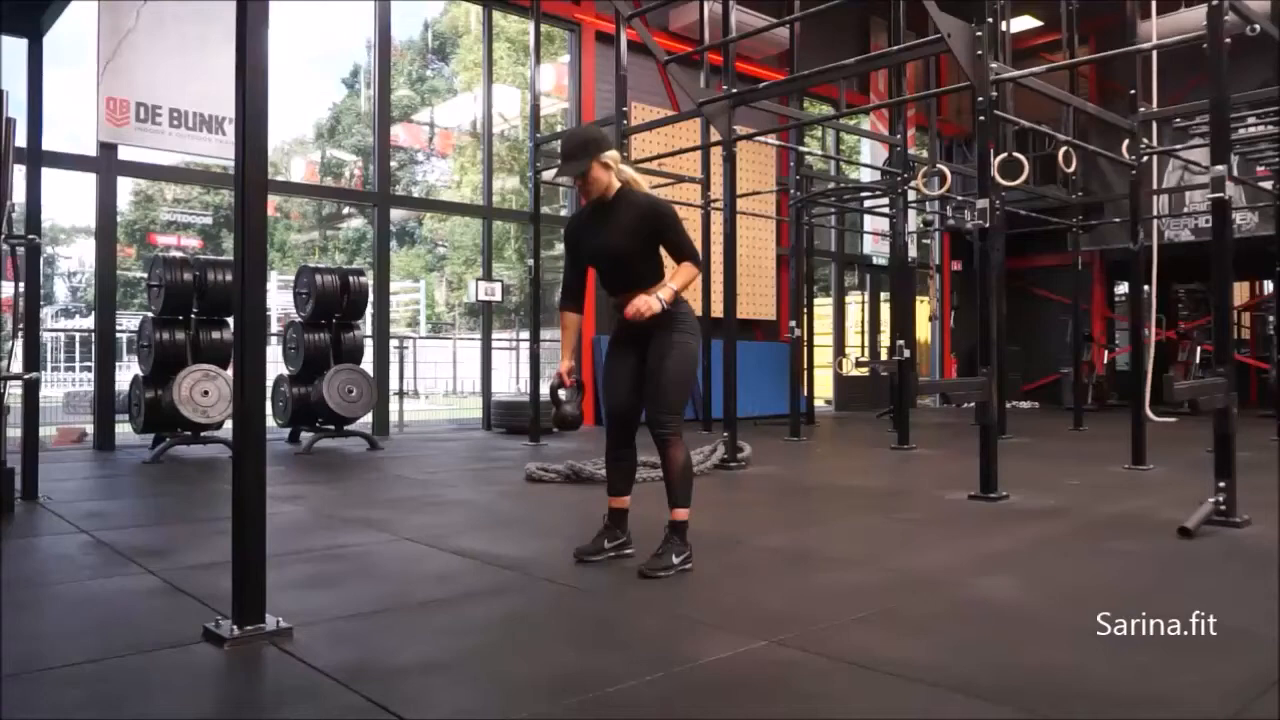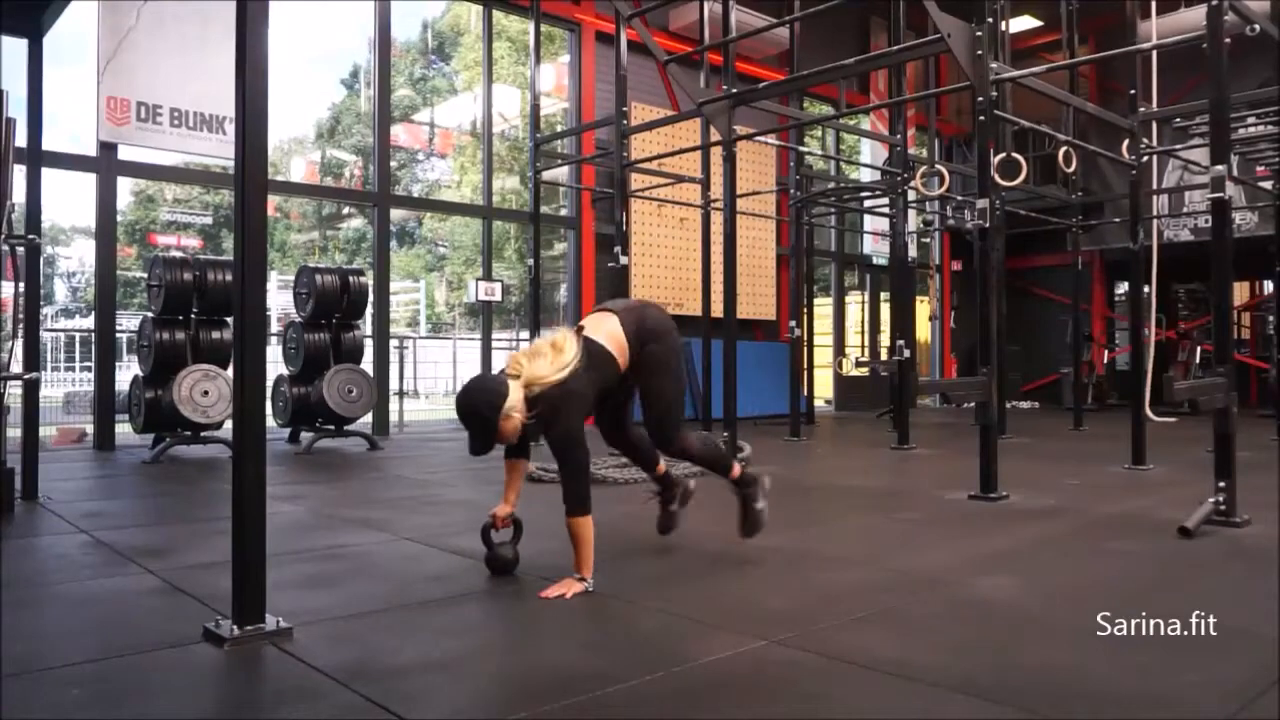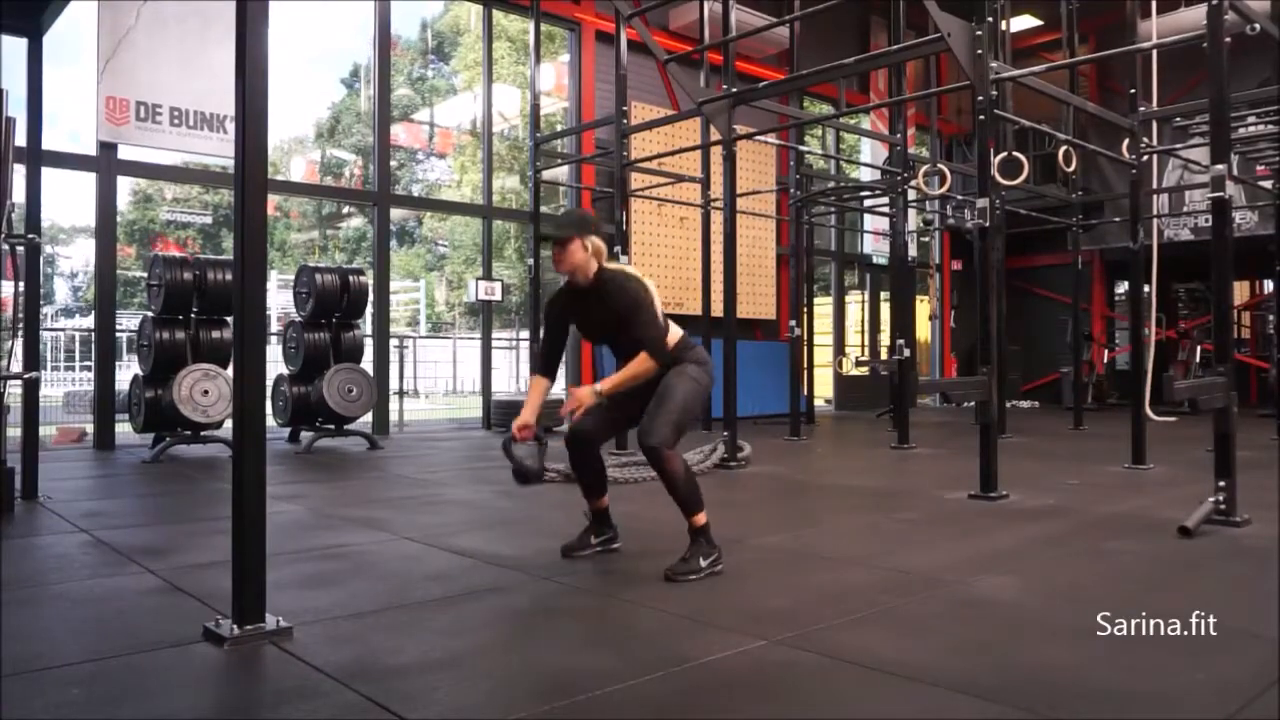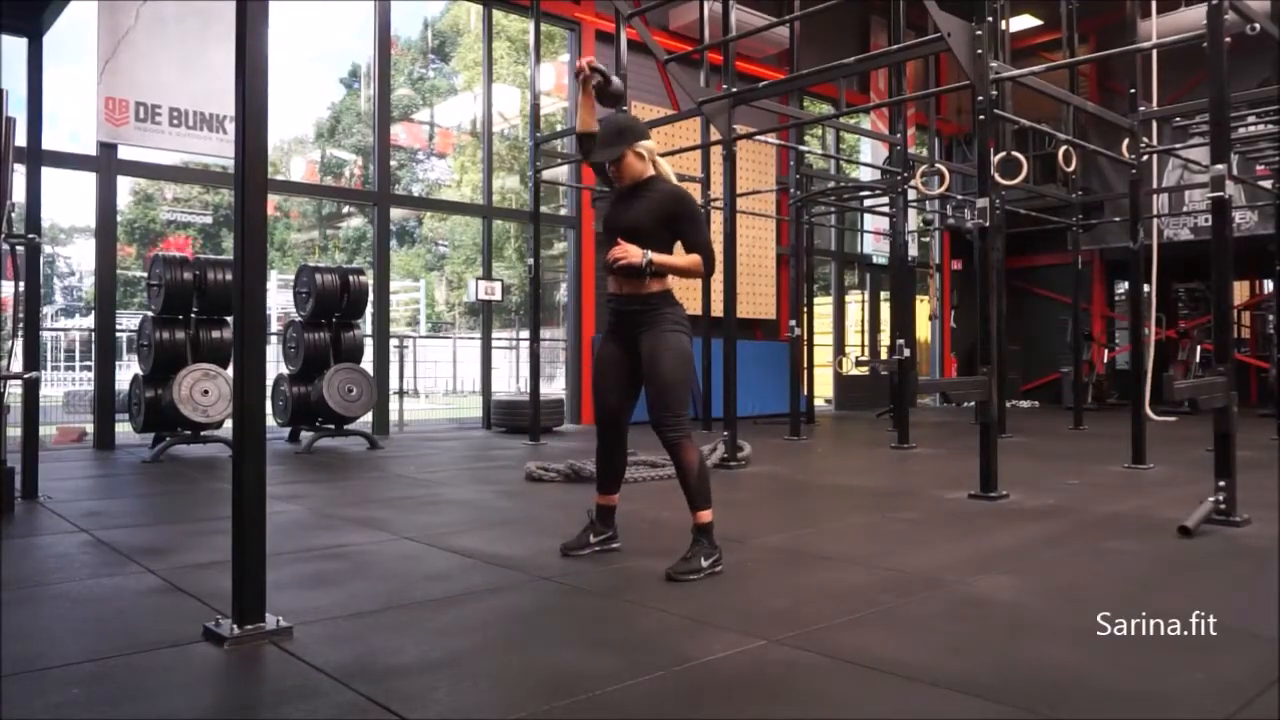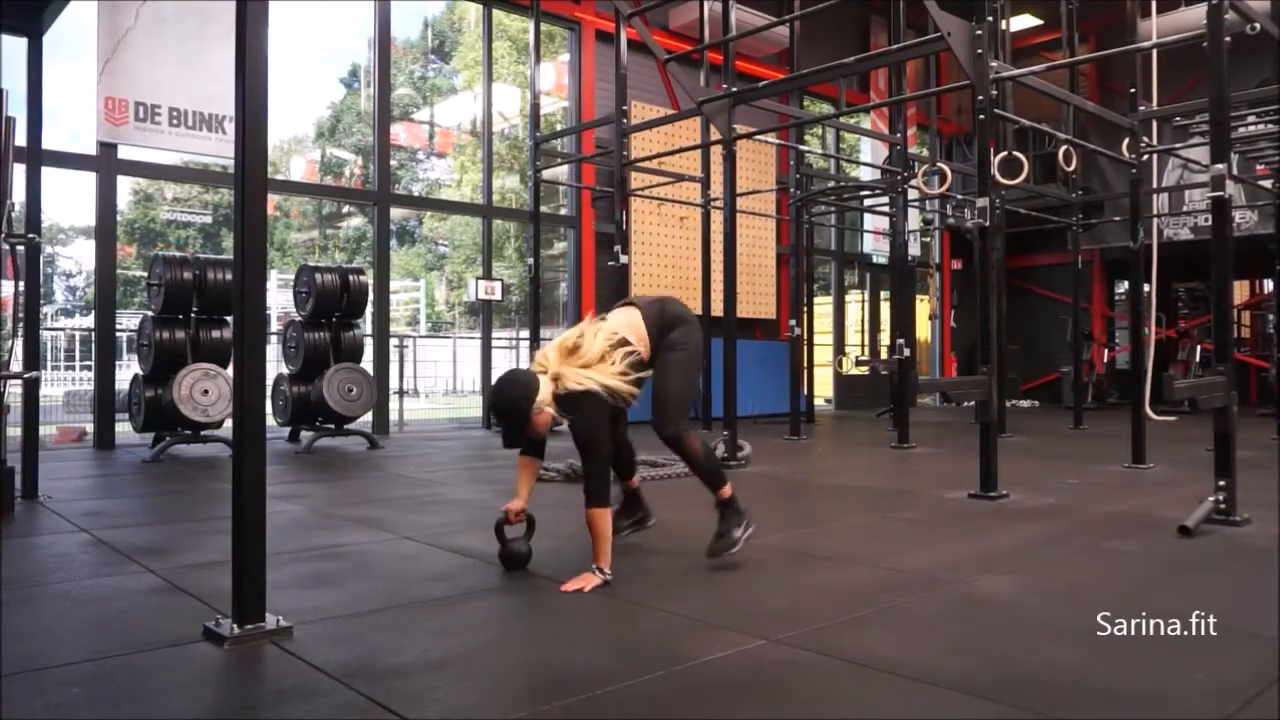
dt=1s
person 1, frame 1
left shoulder: (647, 207)
right shoulder: (579, 225)
left elbow: (690, 260)
right elbow: (572, 293)
left wrist: (658, 297)
right wrist: (566, 356)
left hip: (670, 325)
right hip: (627, 333)
left knee: (663, 426)
right knee: (618, 424)
left ankle: (679, 540)
right ankle: (616, 530)
person 1, frame 2
left shoulder: (556, 410)
right shoulder: (510, 390)
left elbow: (576, 491)
right elbow: (515, 448)
left wrist: (583, 577)
right wrist: (508, 502)
left hip: (649, 329)
right hip: (614, 324)
left knee: (668, 436)
right knee: (616, 432)
left ankle: (747, 485)
right ankle: (671, 487)
person 1, frame 3
left shoulder: (621, 287)
right shoulder: (563, 301)
left elbow: (655, 352)
right elbow: (546, 363)
left wrist: (598, 392)
right wrist: (529, 413)
left hip: (685, 363)
right hip: (639, 372)
left knee: (655, 440)
right knee: (580, 436)
left ankle: (705, 548)
right ankle: (602, 528)
person 1, frame 4
left shoulder: (672, 197)
right shoulder: (621, 188)
left elbow: (703, 262)
right elbow: (587, 140)
left wrist: (646, 258)
right wrist: (587, 88)
left hip: (660, 321)
right hip: (618, 322)
left knee: (671, 427)
right knee: (609, 420)
left ankle: (706, 542)
right ankle: (604, 526)
person 1, frame 5
left shoulder: (584, 398)
right shoulder: (536, 383)
left elbow: (595, 487)
right elbow: (533, 444)
left wrist: (600, 569)
right wrist: (521, 499)
left hip: (673, 327)
right hip: (640, 319)
left knee: (671, 431)
right knee: (611, 426)
left ankle: (733, 515)
right ankle: (635, 506)
